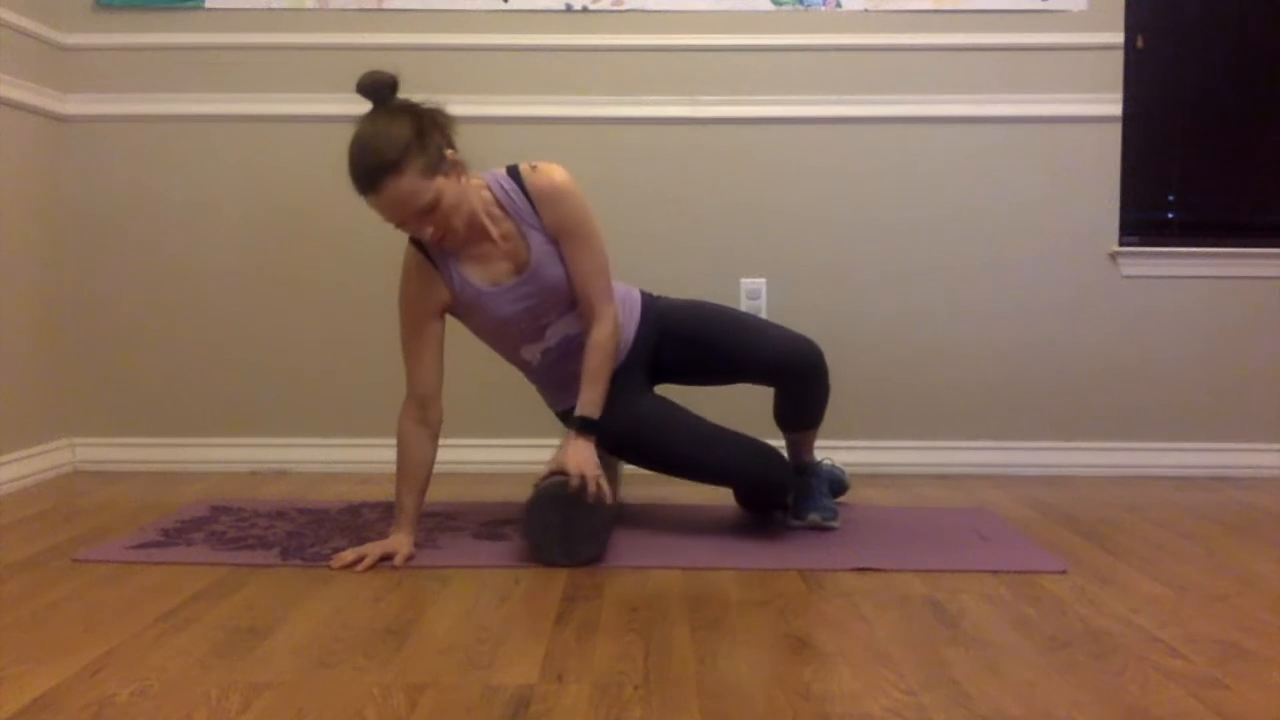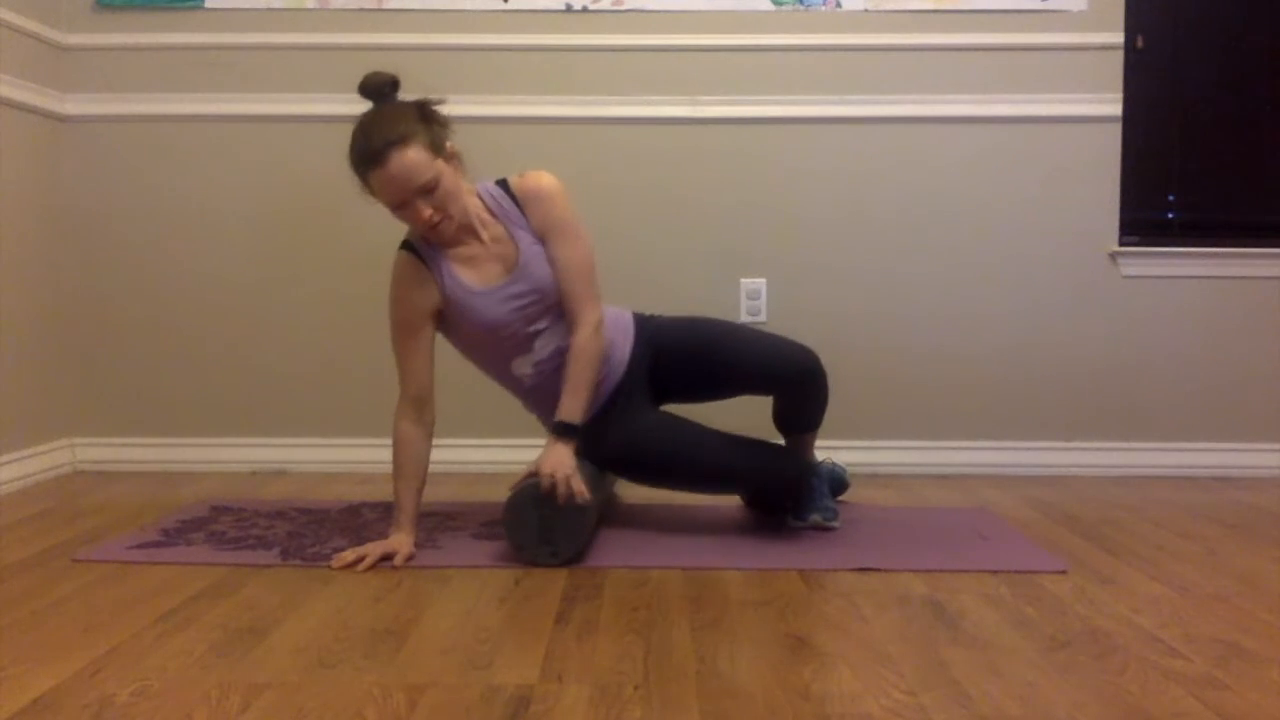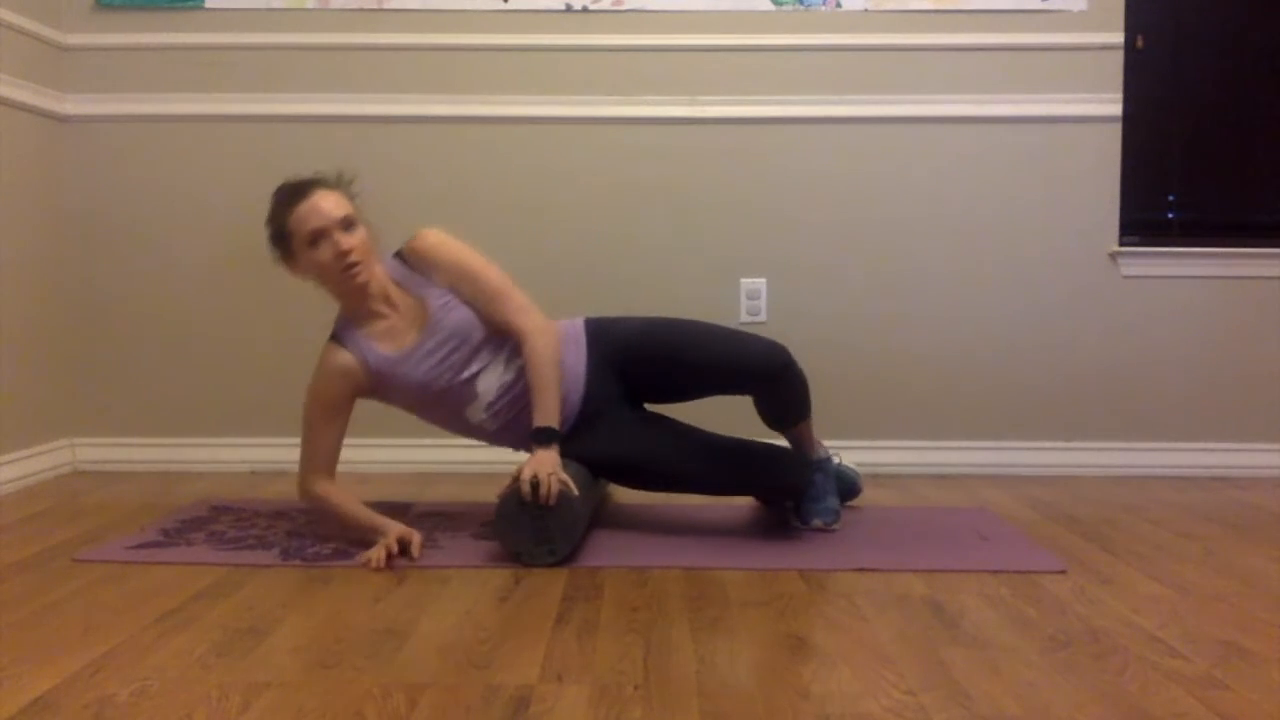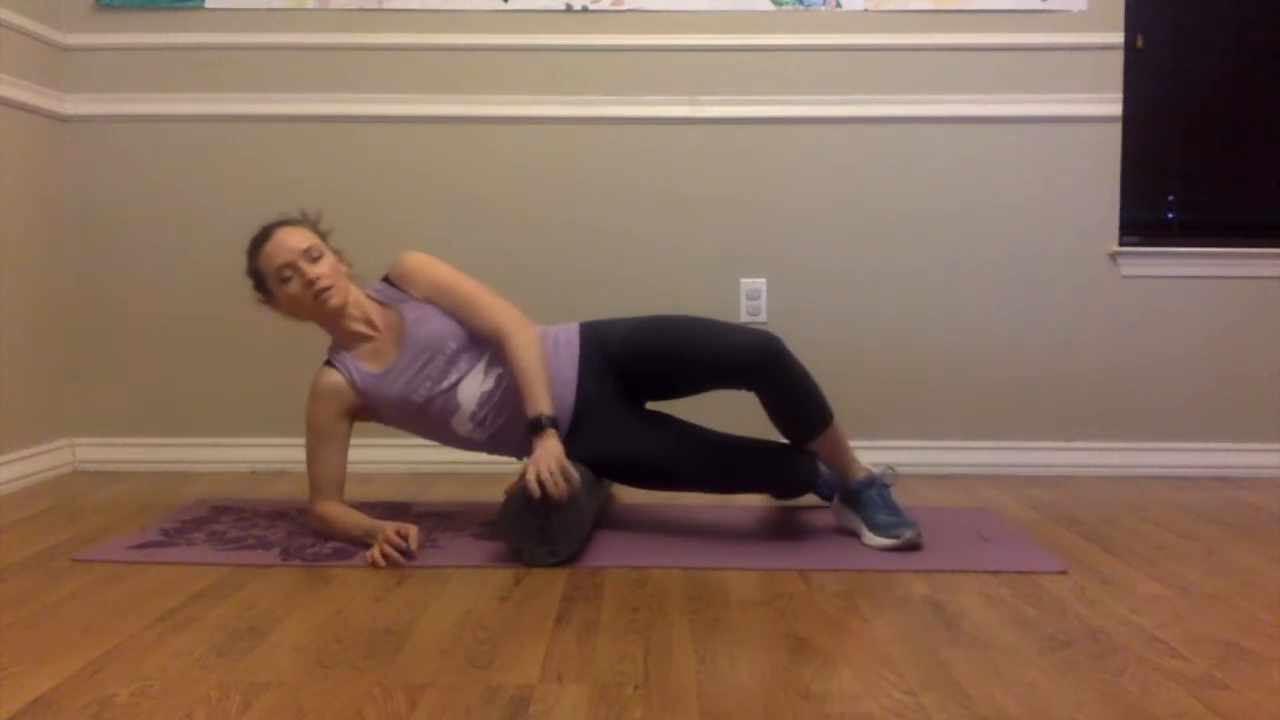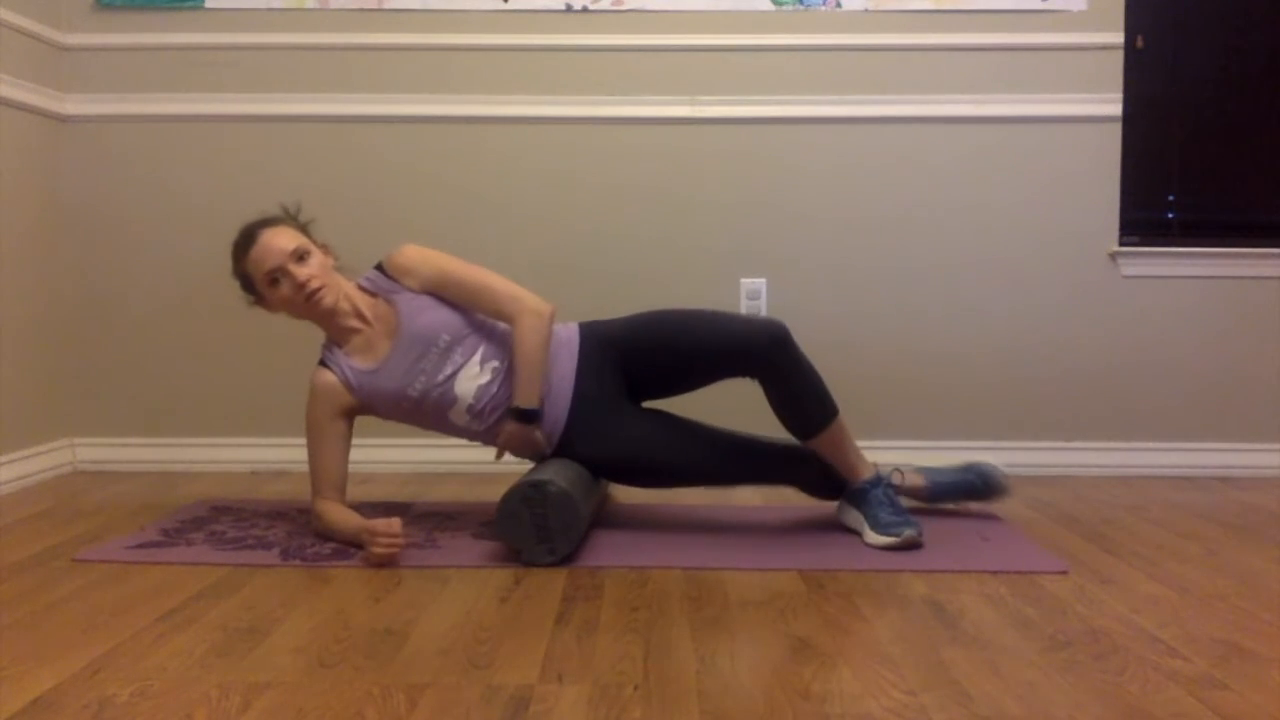
dt=0.7s
person 1, frame 1
left shoulder: (547, 189)
right shoulder: (426, 271)
left elbow: (604, 318)
right elbow: (422, 408)
left wrist: (581, 435)
right wrist: (403, 528)
left hip: (641, 325)
right hip: (588, 388)
left knee: (801, 360)
right knee: (764, 475)
left ankle: (806, 469)
right ankle: (786, 488)
person 1, frame 2
left shoulder: (535, 194)
right shoulder: (416, 276)
left elbow: (588, 321)
right elbow: (415, 410)
left wrist: (563, 438)
right wrist: (403, 527)
left hip: (634, 346)
right hip: (600, 418)
left knee: (799, 368)
right knee: (781, 476)
left ankle: (805, 466)
right ankle: (800, 485)
person 1, frame 3
left shoulder: (427, 253)
right shoulder: (345, 363)
left elbow: (534, 328)
right elbow: (315, 480)
left wrist: (541, 440)
right wrist: (382, 527)
left hip: (594, 355)
right hip: (579, 433)
left knee: (769, 363)
right knee: (768, 476)
left ankle: (814, 461)
right ankle: (806, 484)
person 1, frame 4
left shoulder: (408, 275)
right shoulder: (336, 388)
left elbow: (516, 330)
right elbow: (324, 504)
left wrist: (539, 430)
right wrist: (377, 531)
left hip: (593, 358)
right hip: (579, 435)
left knee: (758, 352)
right knee: (773, 471)
left ankle: (857, 482)
right ankle: (827, 480)
person 1, frame 5
left shoulder: (403, 268)
right shoulder: (333, 385)
left elbow: (532, 310)
right elbow: (326, 502)
left wrist: (524, 410)
right wrist: (366, 532)
left hip: (590, 357)
right hip: (579, 435)
left knee: (765, 341)
right knee: (784, 466)
left ankle: (874, 482)
right ankle: (865, 488)
